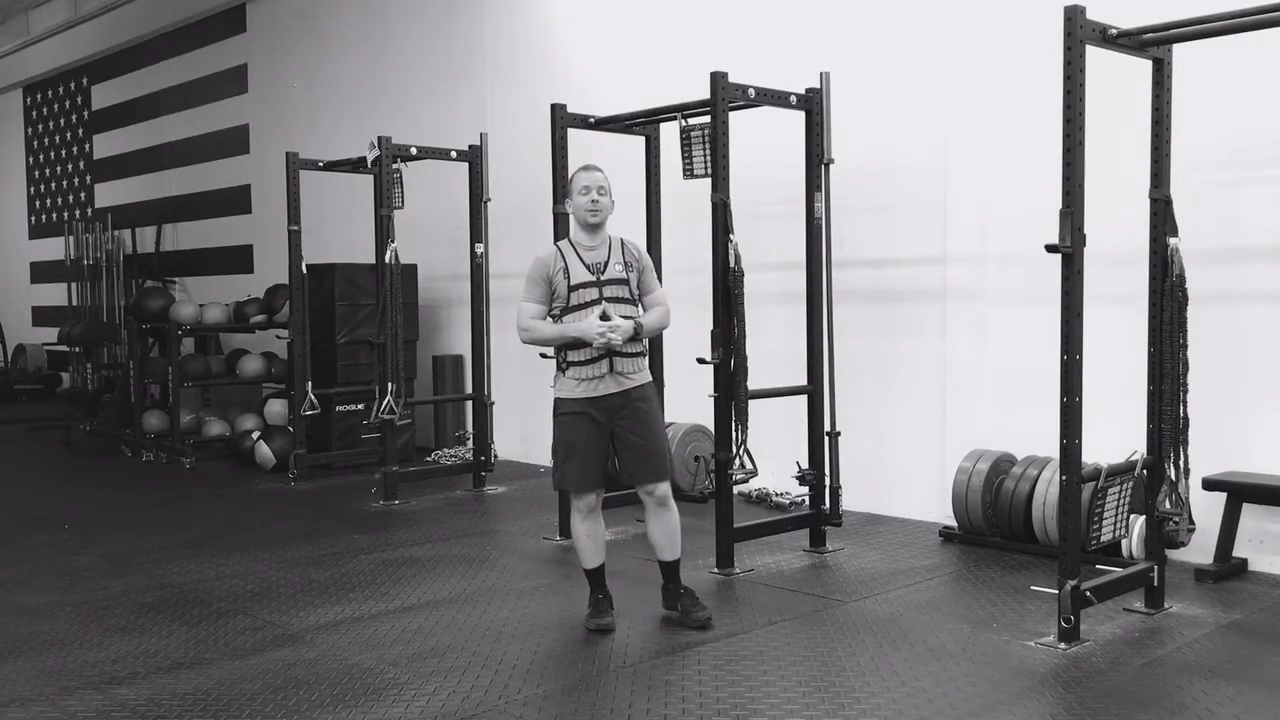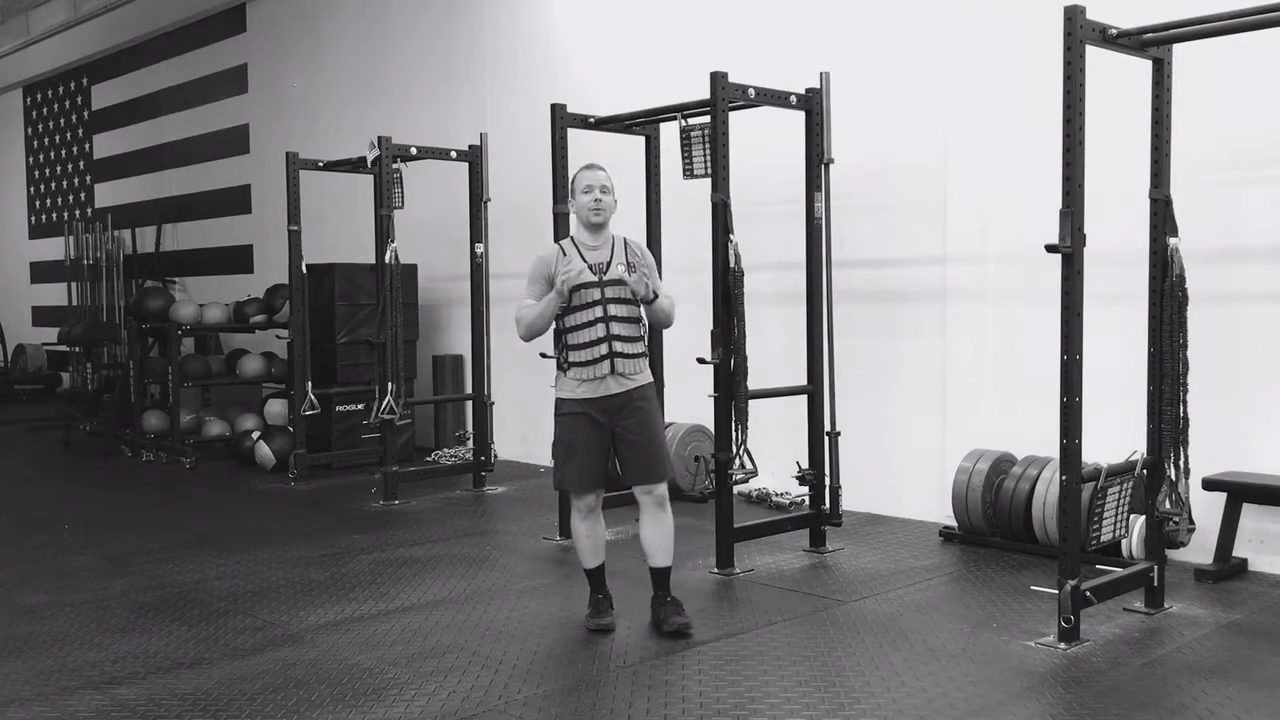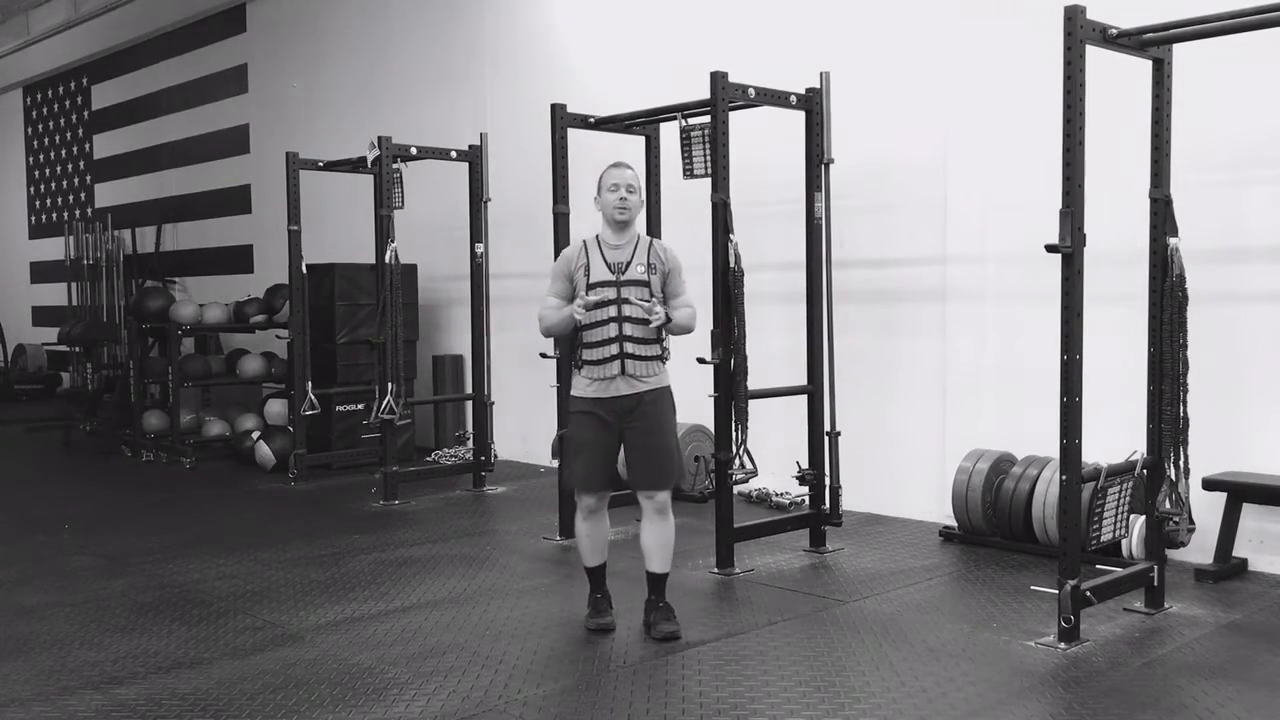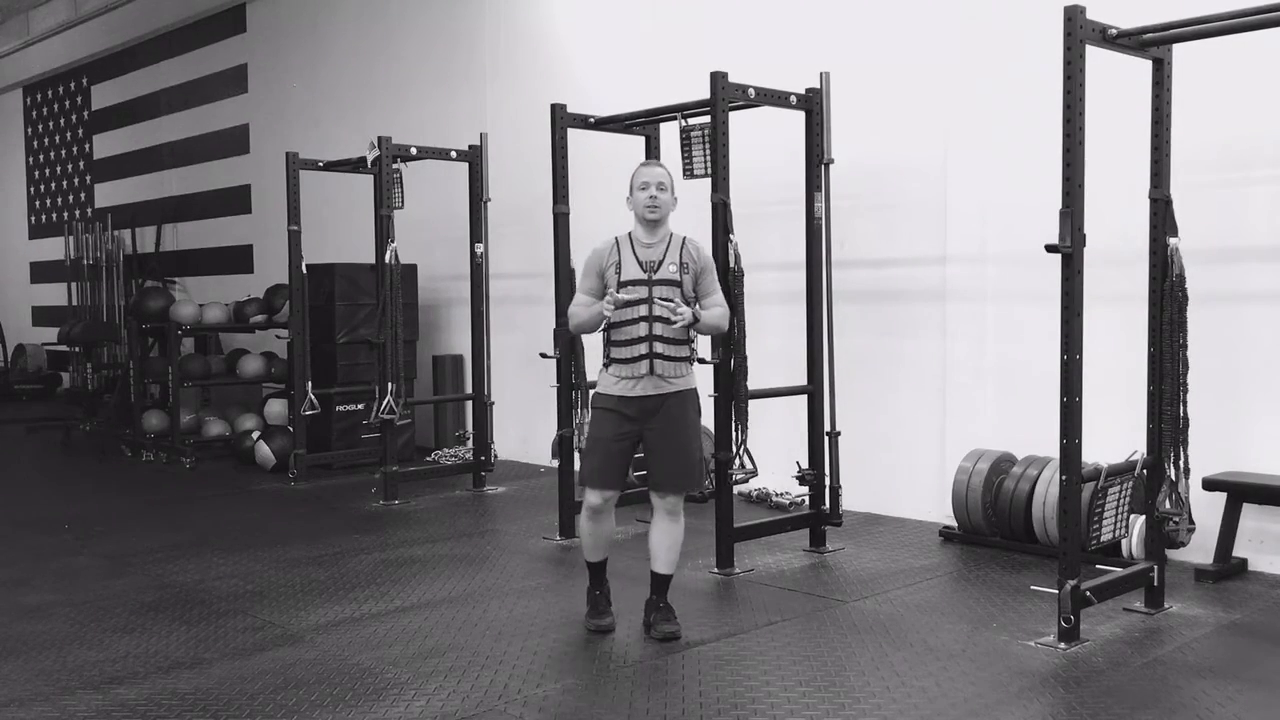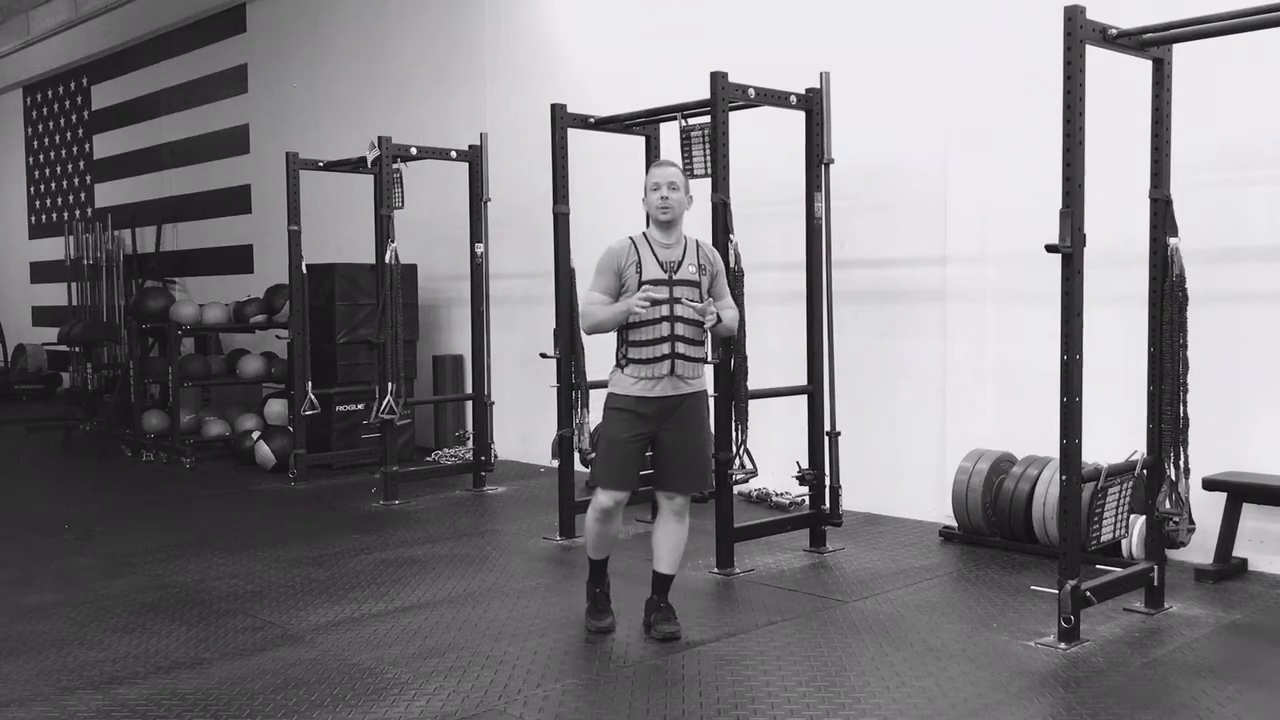
dt=0.5s
person 1, frame 1
left shoulder: (634, 254)
right shoulder: (548, 261)
left elbow: (662, 311)
right elbow: (527, 328)
left wrist: (632, 325)
right wrist: (578, 329)
left hip: (634, 388)
right hip: (577, 396)
left knee: (657, 491)
right knee: (585, 500)
left ankle: (673, 588)
right ankle: (599, 594)
person 1, frame 2
left shoulder: (637, 253)
right shoulder: (550, 260)
left elbow: (667, 317)
right elbow: (525, 328)
left wrist: (650, 296)
right wrist: (558, 295)
left hip: (635, 390)
right hip: (579, 396)
left knee: (654, 493)
right knee: (585, 500)
left ankle: (663, 597)
right ankle: (599, 595)
person 1, frame 3
left shoulder: (662, 254)
right shoulder: (573, 256)
left elbow: (689, 316)
right elbow: (546, 323)
left wrist: (666, 317)
right wrist: (572, 313)
left hip: (649, 392)
right hip: (591, 395)
left knee: (656, 499)
right knee: (590, 501)
left ankle: (657, 601)
right ankle: (598, 594)
person 1, frame 4
left shoulder: (694, 254)
right shoulder: (605, 253)
left elbow: (721, 317)
right elbow: (574, 320)
left wrist: (694, 316)
right wrist: (600, 309)
left hip: (674, 394)
right hip: (615, 393)
left knee: (669, 500)
right knee: (597, 497)
left ankle: (658, 601)
right ankle: (597, 588)
person 1, frame 5
left shoulder: (708, 256)
right shoulder: (620, 253)
left elbow: (732, 318)
right elbow: (588, 319)
left wrist: (715, 318)
right wrist: (626, 306)
left hip: (687, 396)
right hip: (630, 395)
left knee: (675, 501)
right knee: (609, 499)
left ankle: (659, 601)
right ankle: (597, 585)
